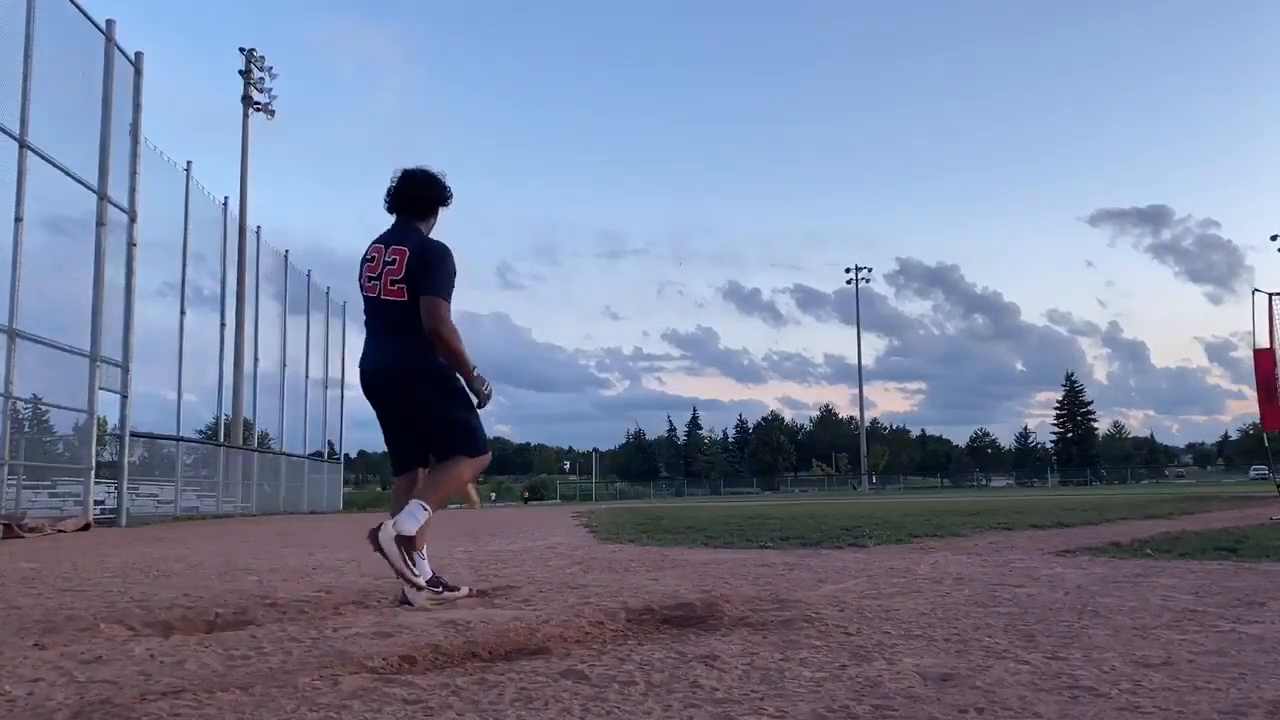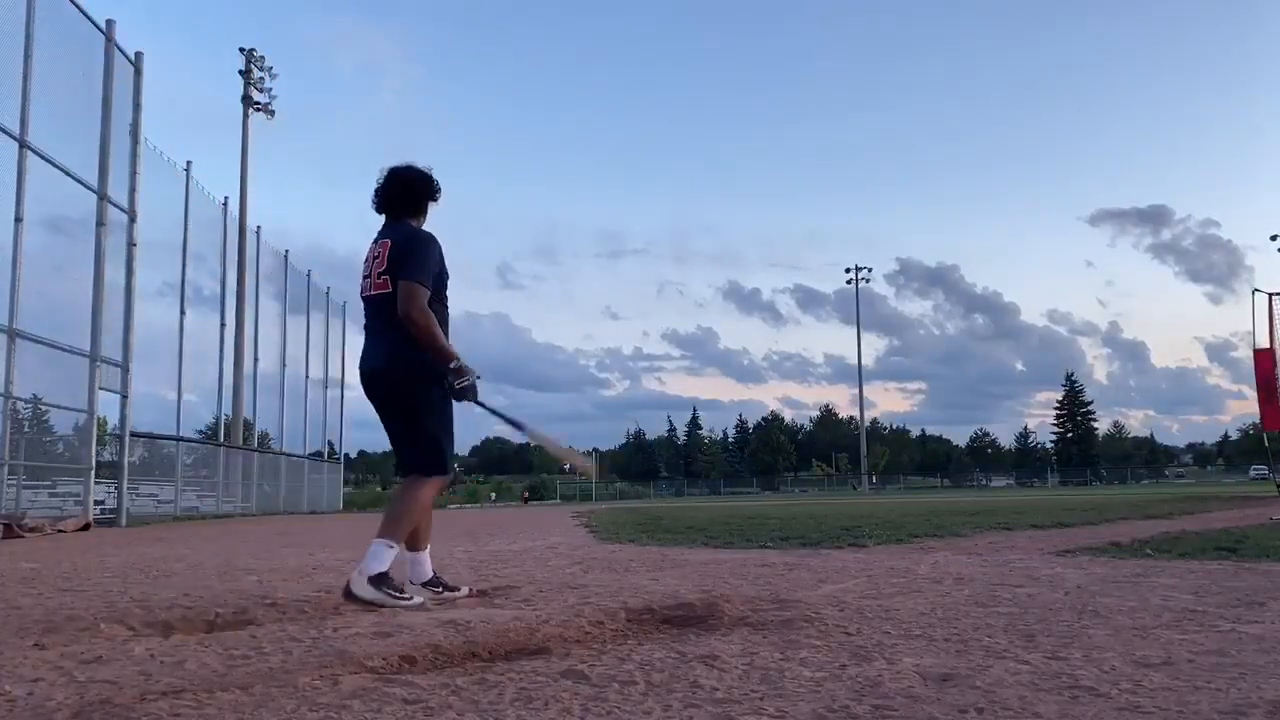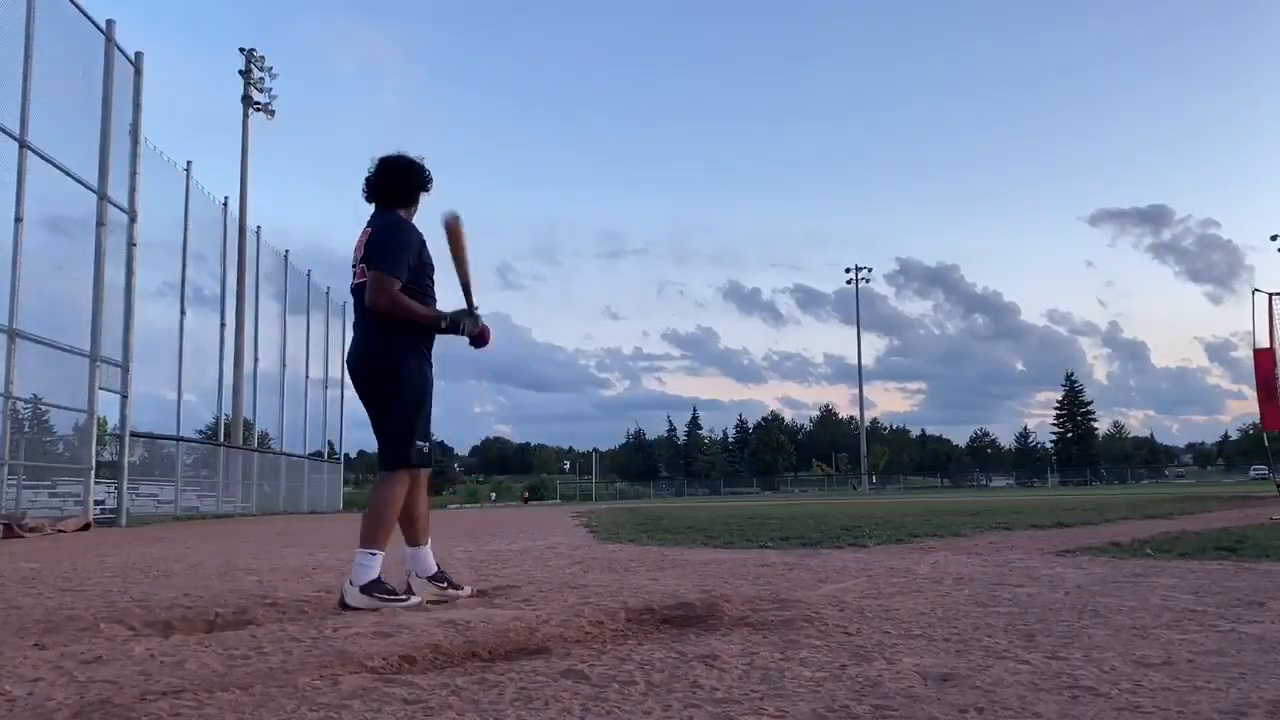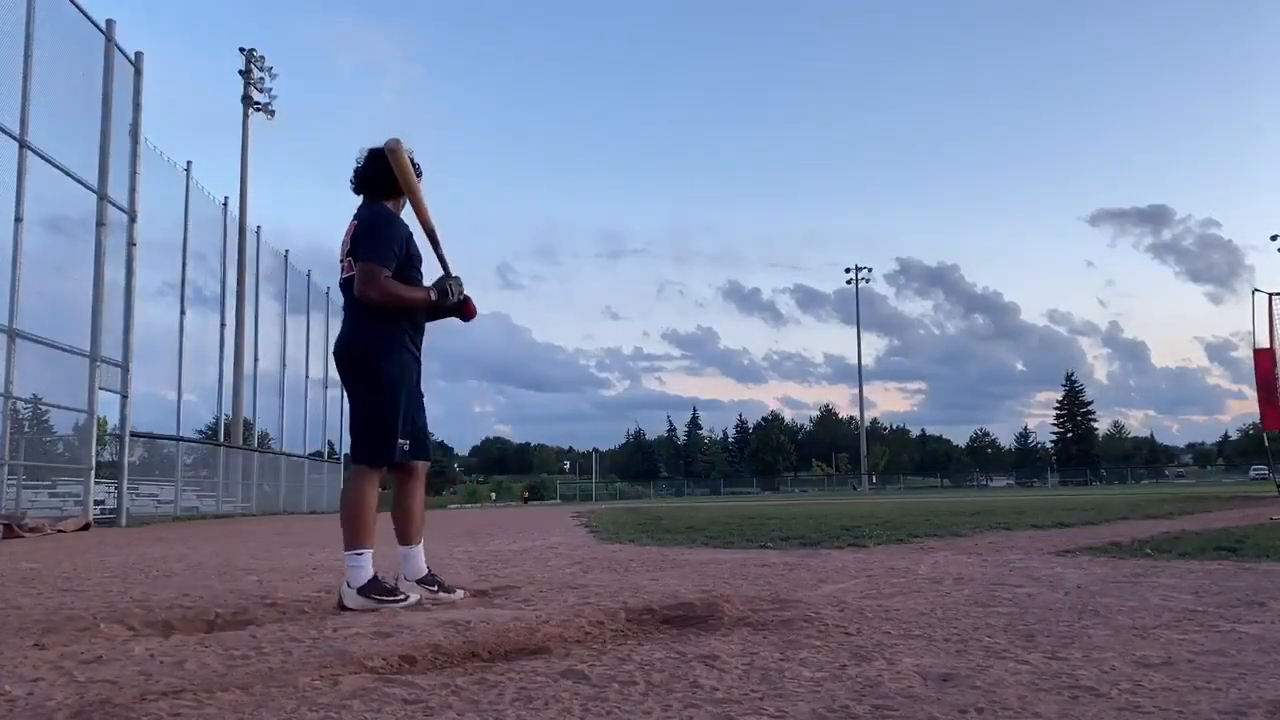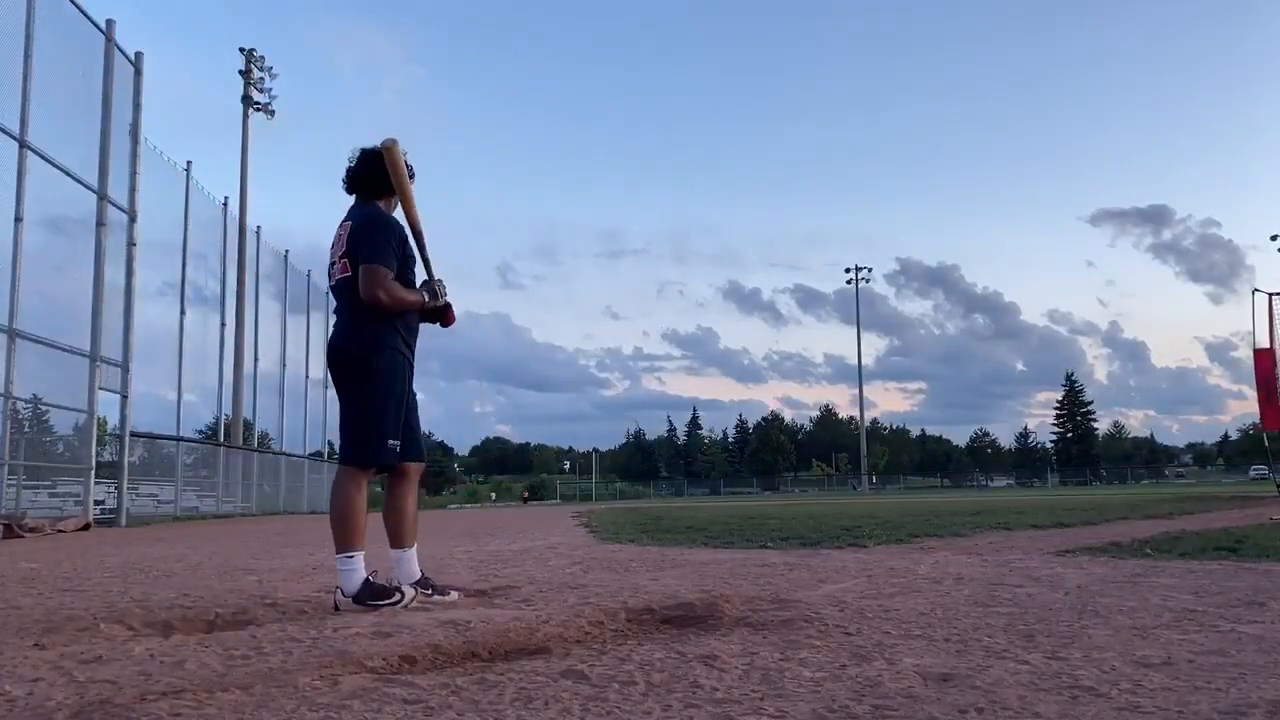
dt=0.2s
person 1, frame 1
left shoulder: (374, 251)
right shoulder: (433, 253)
right elbow: (436, 323)
right wrist: (472, 376)
left hip: (376, 371)
right hip: (419, 370)
left knee: (412, 469)
right knee: (473, 453)
left ankle: (420, 579)
right ankle: (400, 528)
person 1, frame 2
left shoulder: (377, 247)
right shoulder: (420, 242)
right elbow: (413, 310)
left wrist: (442, 364)
right wrist: (454, 364)
left hip: (377, 368)
right hip: (412, 368)
left knee: (416, 471)
right knee: (432, 473)
left ankle: (420, 577)
right ankle: (371, 571)
person 1, frame 3
left shoulder: (373, 234)
right shoulder: (398, 231)
right elbow: (381, 298)
left wrist: (456, 322)
right wrist: (445, 319)
left hip: (374, 359)
right hip: (395, 361)
left knee: (413, 466)
right knee: (401, 467)
left ankle: (425, 573)
right ankle: (362, 581)
person 1, frame 4
left shoulder: (367, 224)
right shoulder: (383, 223)
right elbow: (371, 290)
left wrist: (444, 303)
right wrist: (434, 294)
left hip: (387, 357)
right hip: (379, 356)
left knee: (413, 463)
right knee: (371, 463)
left ankle: (414, 575)
right ankle: (358, 582)
person 1, frame 5
left shoulder: (350, 226)
right shoulder: (380, 224)
right elbow: (377, 293)
left wrist: (427, 306)
right wrist: (426, 298)
left hip: (383, 357)
right hip: (372, 356)
left knee: (407, 466)
right knee: (358, 464)
left ankle: (408, 578)
right ankle: (352, 584)
